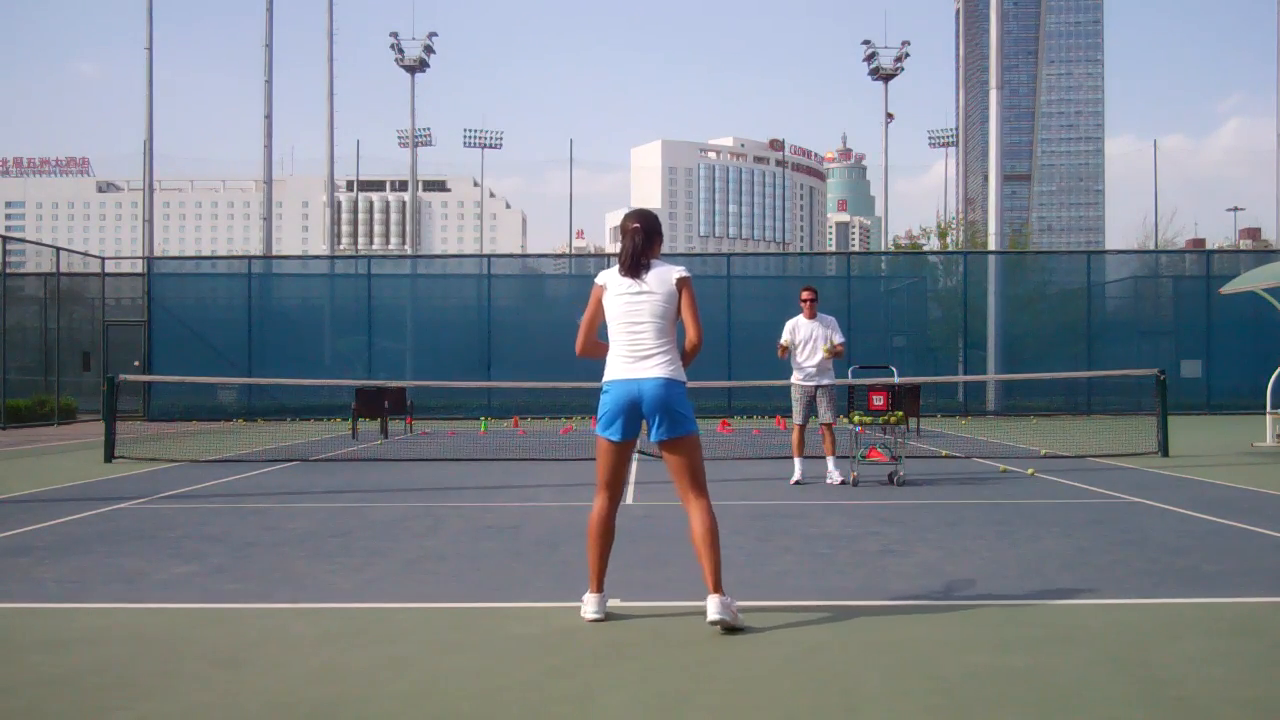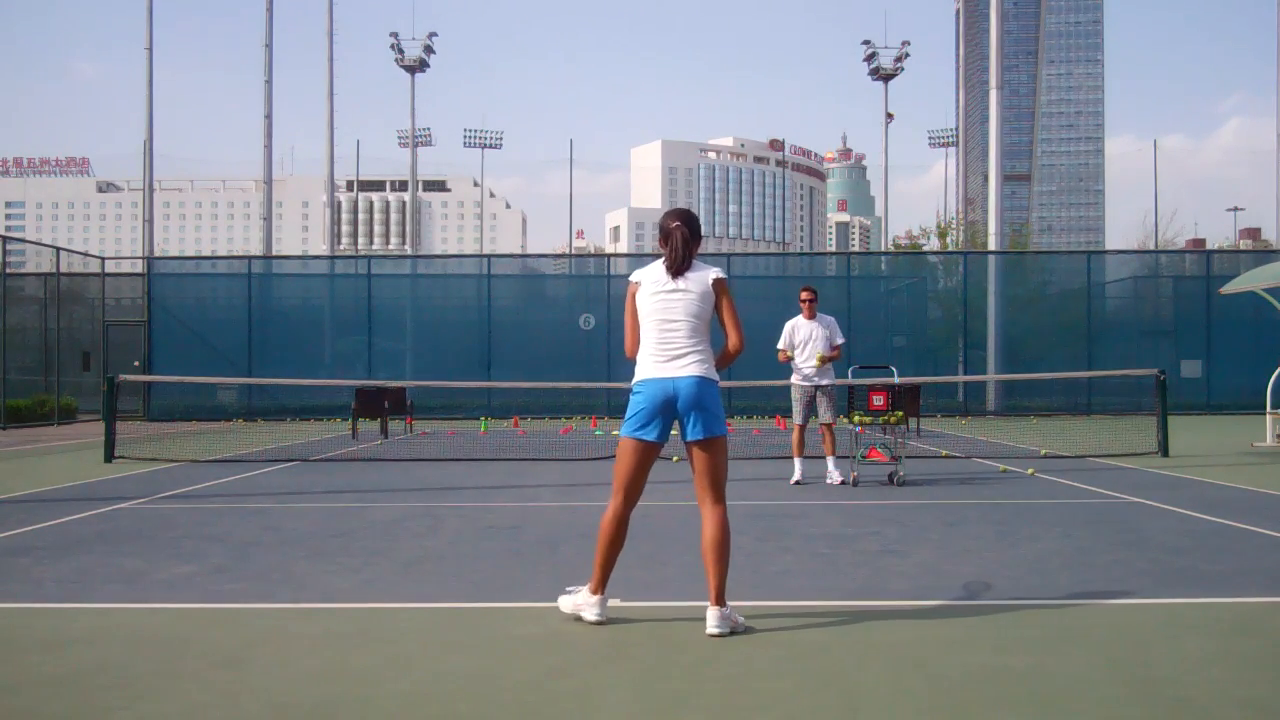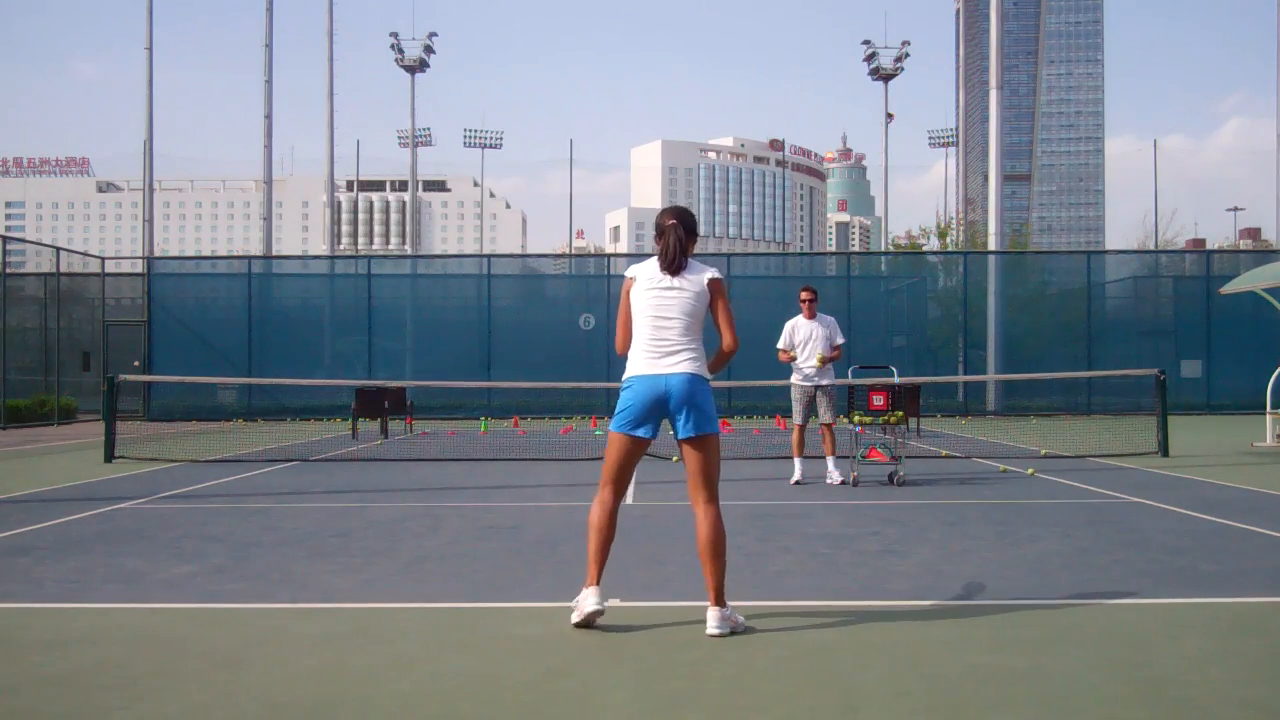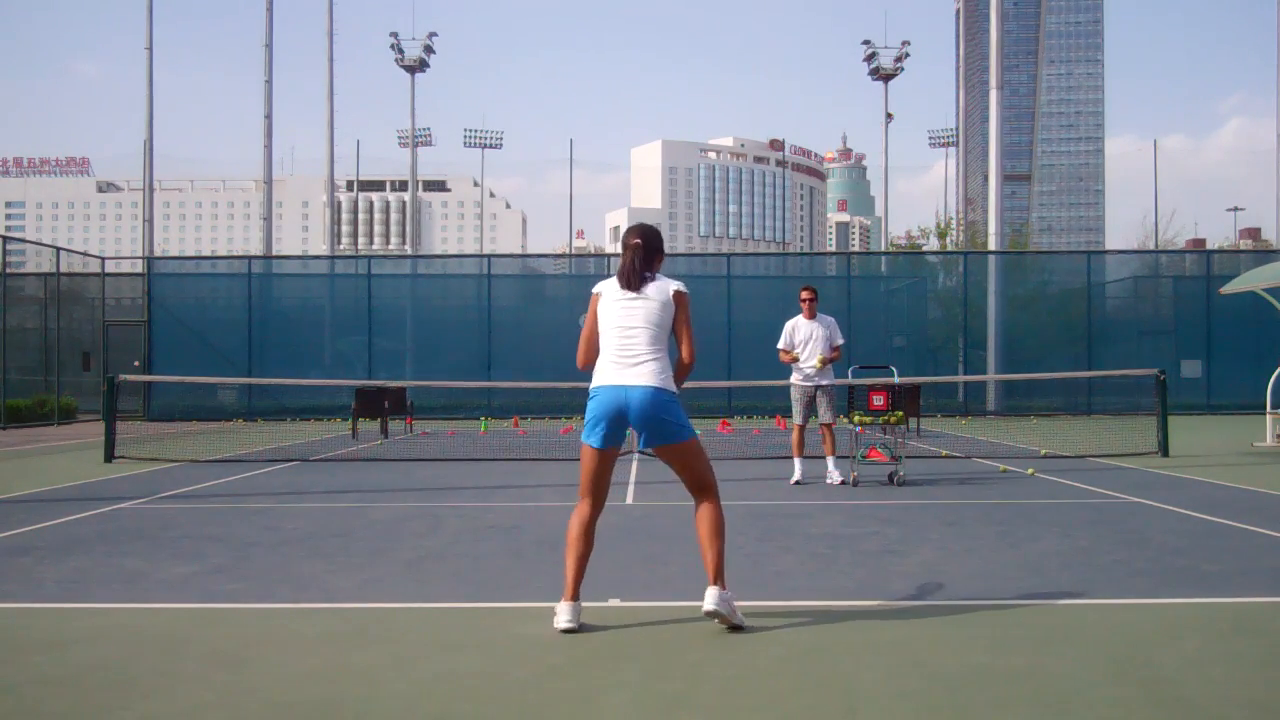
dt=0.3s
person 1, frame 1
left shoulder: (605, 280)
right shoulder: (677, 276)
left elbow: (585, 347)
right elbow: (695, 338)
left hip: (617, 388)
right hip: (665, 388)
left knee: (605, 498)
right knee: (696, 497)
left ankle: (594, 596)
right ankle: (716, 597)
person 1, frame 2
left shoulder: (640, 279)
right shoulder: (714, 278)
left elbow: (631, 348)
right elbow: (736, 342)
left hip: (650, 388)
right hip: (699, 387)
left knee: (622, 498)
right knee: (713, 502)
left ankle: (594, 596)
right ankle: (717, 609)
person 1, frame 3
left shoulder: (635, 274)
right shoulder: (709, 277)
left elbow: (622, 344)
right elbow: (730, 343)
left hip: (640, 383)
right hip: (688, 384)
left knee: (608, 492)
right knee: (705, 500)
left ankle: (592, 591)
right ankle: (718, 609)
person 1, frame 4
left shoulder: (601, 291)
right shoulder: (674, 290)
left elbow: (583, 360)
right elbow: (687, 357)
left hip: (604, 394)
right hip: (654, 396)
left knee: (587, 505)
right knee: (706, 493)
left ankle: (568, 605)
right ankle: (716, 590)
person 2, frame 1
left shoulder: (829, 322)
right shoulder: (792, 324)
left elbow: (841, 350)
right elbow: (782, 353)
left wrist: (833, 352)
right wrist: (782, 349)
left hip: (825, 381)
right hip: (801, 381)
left knee: (827, 425)
right knee: (799, 425)
left ankle: (832, 470)
right ankle: (798, 471)
person 2, frame 2
left shoulder: (829, 322)
right shoulder: (792, 325)
left elbow: (838, 351)
right elbow: (781, 354)
left wrist: (828, 358)
right wrist: (784, 357)
left hip: (825, 381)
right hip: (801, 382)
left knee: (827, 425)
right knee: (799, 426)
left ankle: (832, 470)
right ankle: (798, 471)
person 2, frame 3
left shoulder: (829, 322)
right shoulder: (792, 325)
left elbow: (838, 351)
right elbow: (781, 353)
left wrist: (828, 359)
right wrist: (786, 357)
left hip: (825, 382)
right hip: (801, 382)
left knee: (827, 425)
right knee: (799, 426)
left ankle: (832, 470)
right ankle: (798, 471)
person 2, frame 4
left shoulder: (829, 322)
right shoulder: (792, 325)
left elbow: (838, 352)
right elbow: (782, 354)
left wrist: (828, 359)
right wrist: (788, 358)
left hip: (825, 381)
right hip: (800, 382)
left knee: (827, 426)
right knee: (798, 426)
left ankle: (832, 470)
right ankle: (798, 471)
